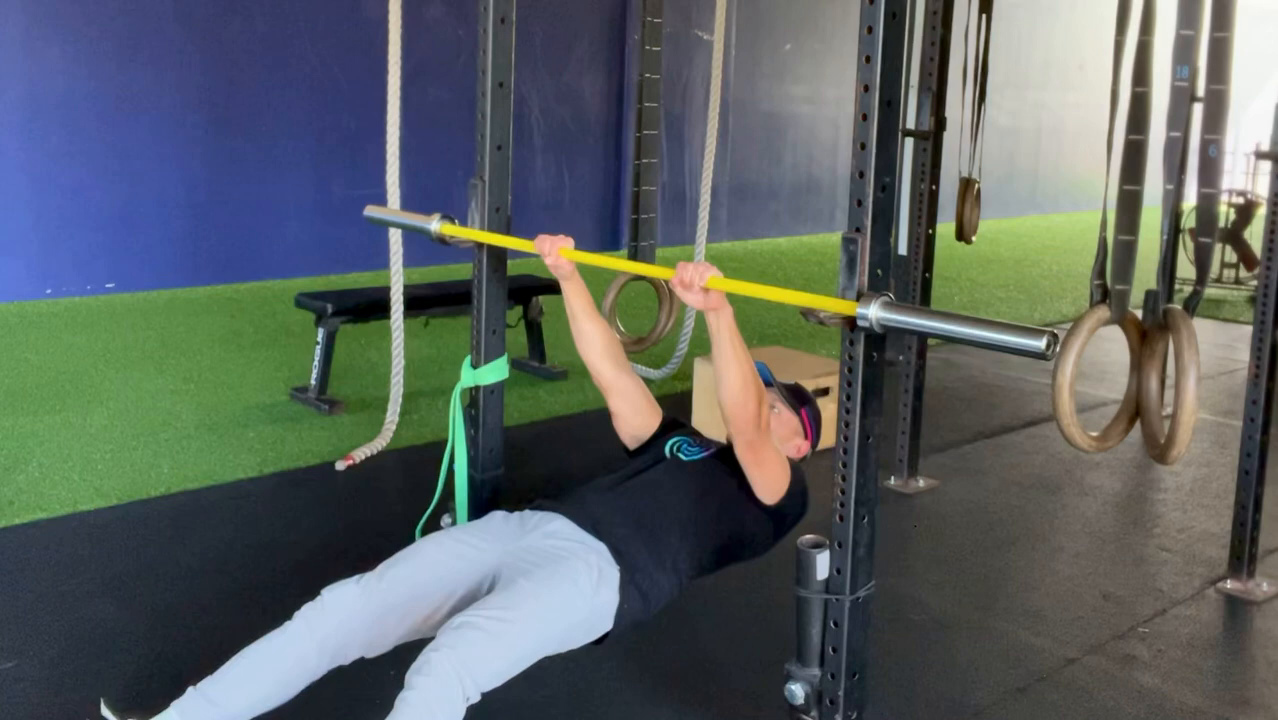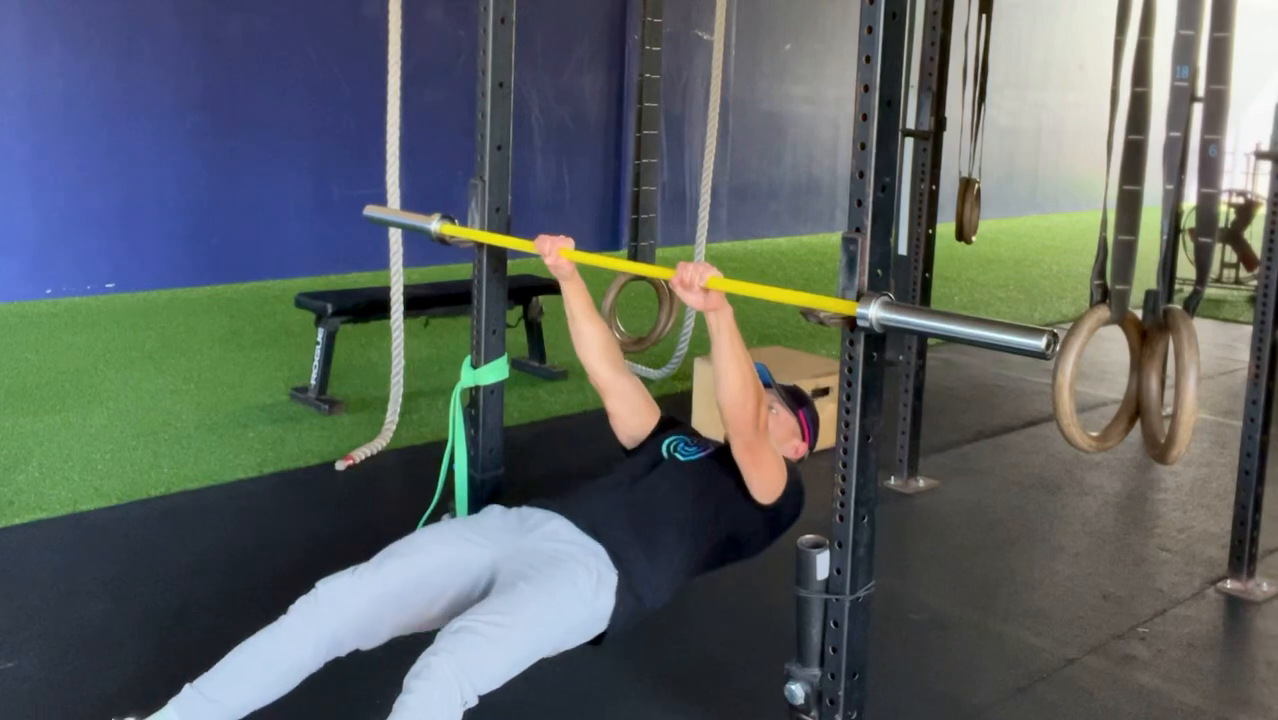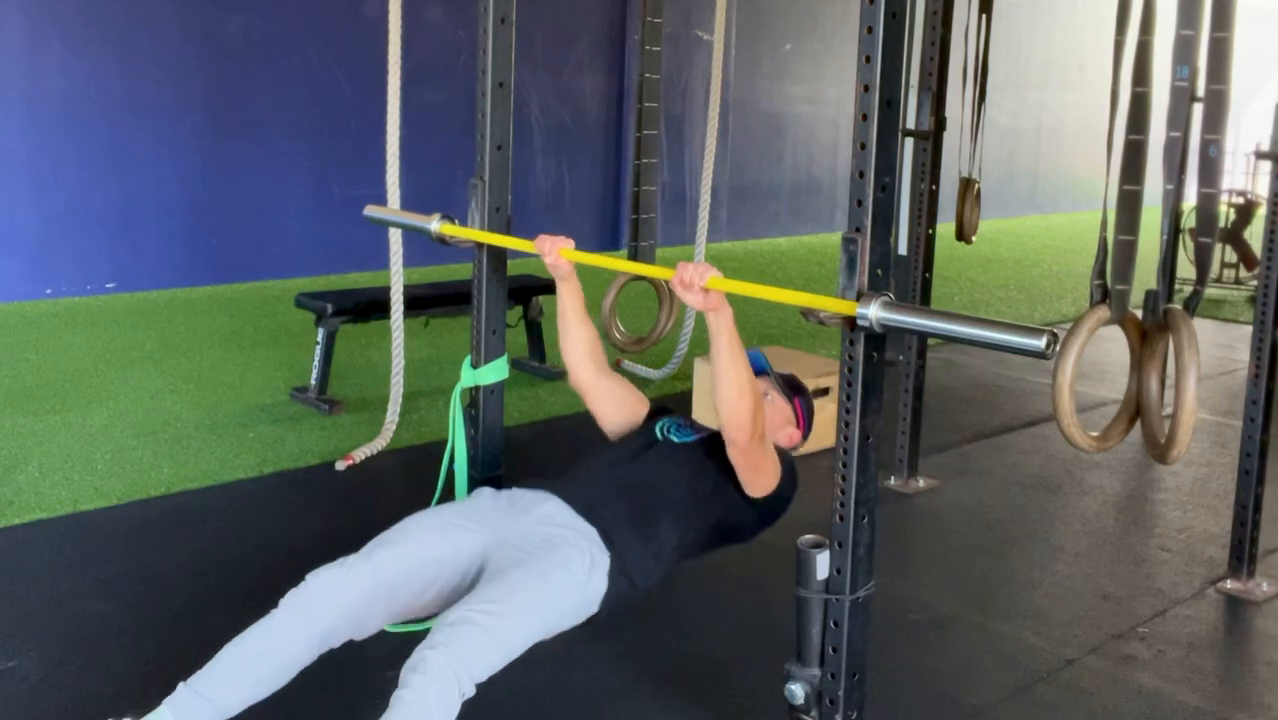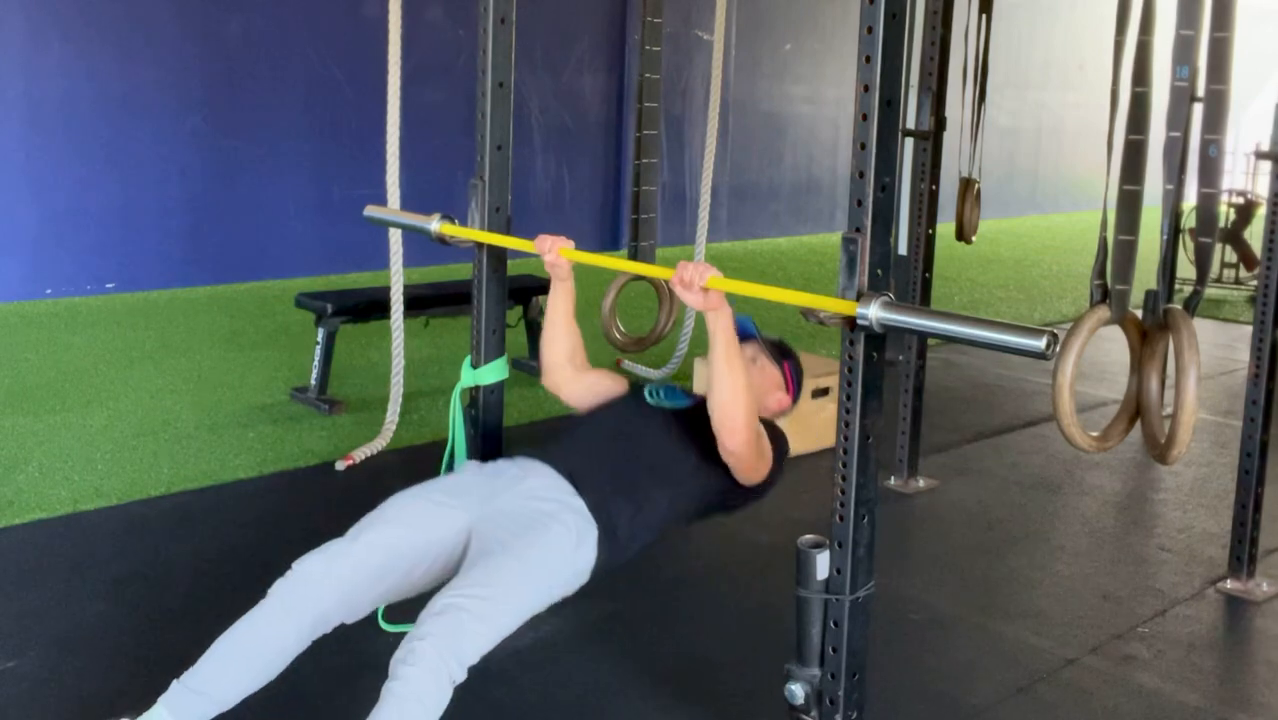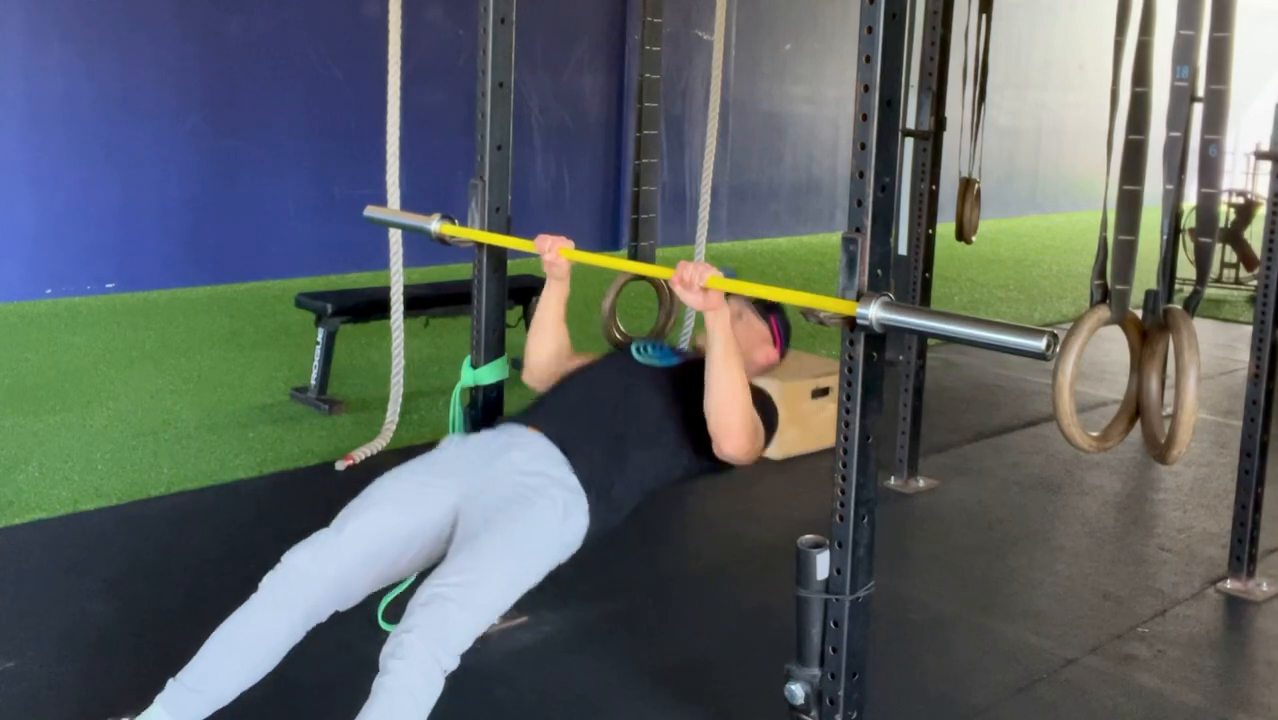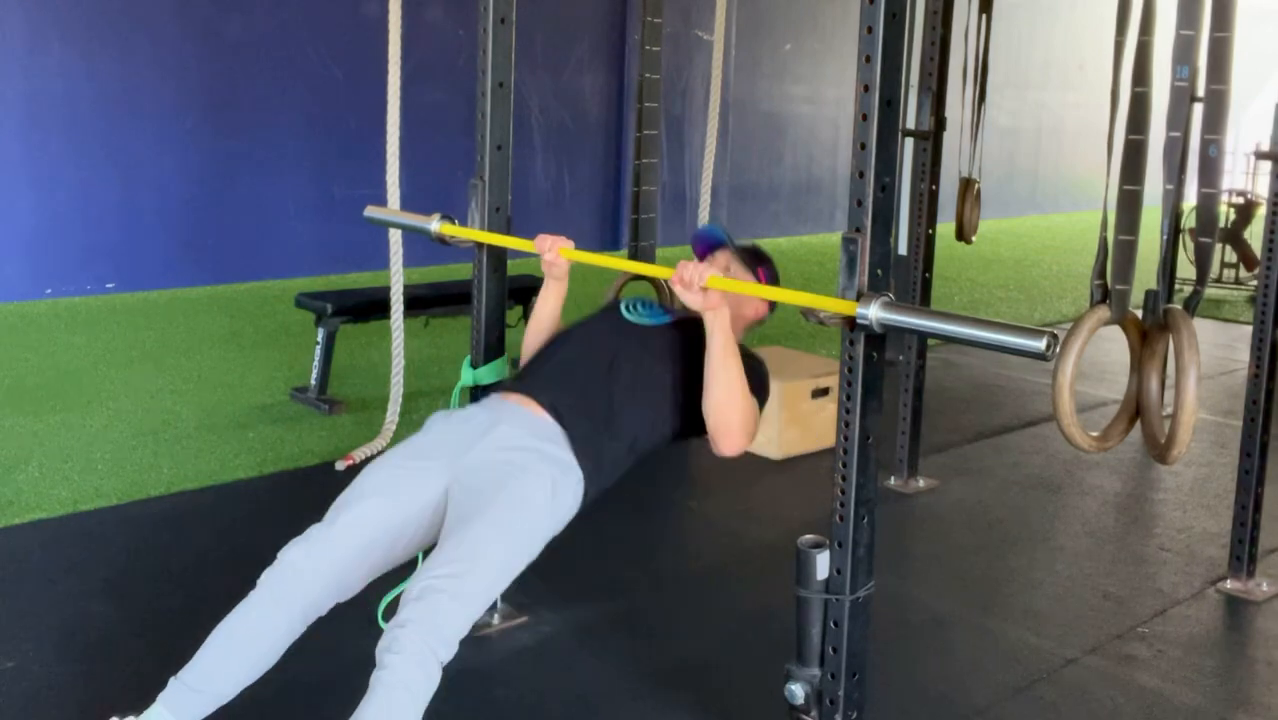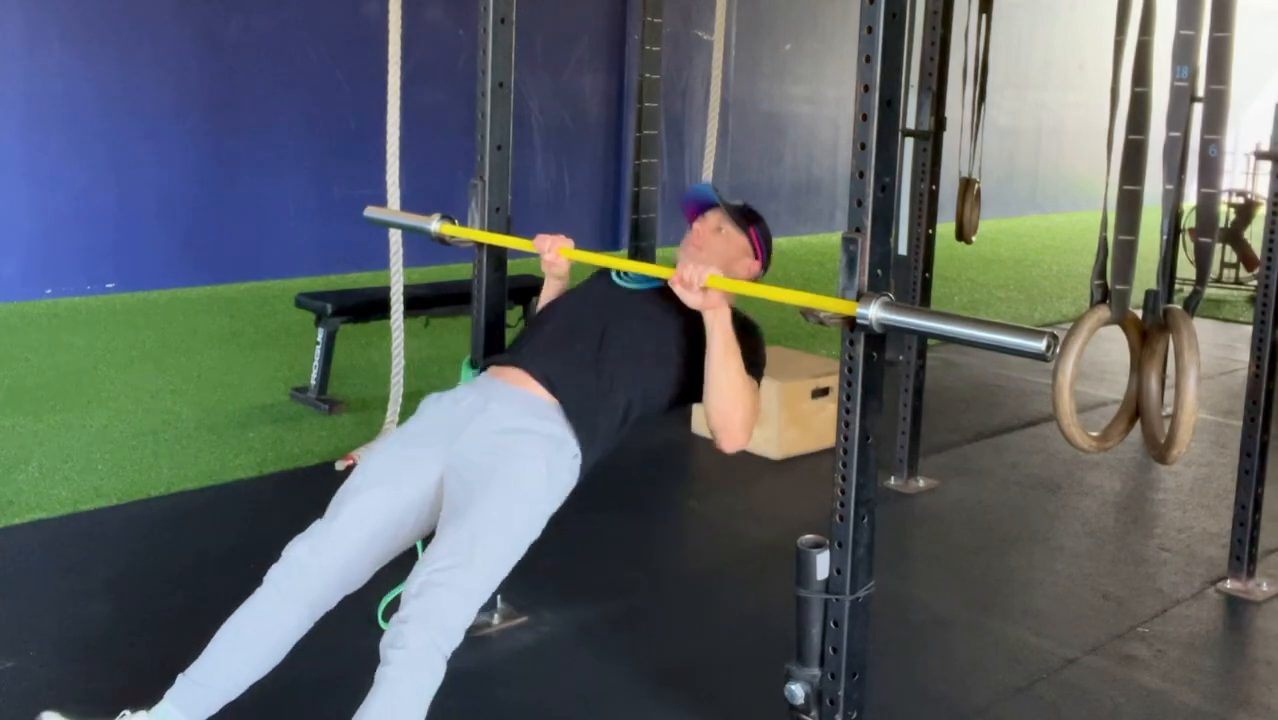
dt=0.1s
person 1, frame 1
left shoulder: (772, 494)
right shoulder: (677, 443)
left elbow: (744, 421)
right elbow: (611, 369)
left wrist: (717, 311)
right wrist: (568, 275)
left hip: (593, 569)
right hip: (521, 528)
left knee: (451, 661)
right knee: (343, 609)
person 1, frame 2
left shoulder: (769, 493)
right shoulder: (675, 443)
left elbow: (743, 422)
right elbow: (608, 371)
left wrist: (718, 311)
right wrist: (569, 277)
left hip: (592, 569)
right hip: (518, 525)
right knee: (338, 603)
person 1, frame 3
left shoulder: (764, 483)
right shoulder: (668, 426)
left elbow: (742, 432)
right elbow: (590, 375)
left wrist: (719, 314)
right wrist: (567, 279)
left hip: (577, 548)
right hip: (506, 507)
left knee: (446, 657)
right knee: (328, 595)
person 1, frame 4
left shoulder: (756, 456)
right shoulder: (659, 400)
left elbow: (735, 434)
right elbow: (564, 376)
left wrist: (718, 313)
right wrist: (562, 277)
left hip: (567, 526)
right hip: (497, 480)
left knee: (434, 648)
right knee: (316, 582)
person 1, frame 5
left shoulder: (751, 404)
right shoulder: (652, 351)
left elbow: (729, 442)
right elbow: (542, 375)
left wrist: (718, 314)
right wrist: (558, 281)
left hip: (551, 489)
right hip: (477, 453)
left knee: (427, 634)
right knee: (307, 575)
person 1, frame 6
left shoulder: (736, 366)
right shoulder: (636, 311)
left elbow: (728, 439)
left wrist: (716, 314)
right wrist: (556, 278)
left hip: (544, 463)
right hip: (468, 427)
left knee: (421, 625)
right knee: (304, 568)
person 1, frame 7
left shoulder: (727, 329)
right shoulder: (626, 277)
left elbow: (731, 432)
left wrist: (715, 308)
right wrist: (556, 278)
left hip: (536, 443)
right hip: (460, 408)
left knee: (427, 617)
right knee: (313, 564)
